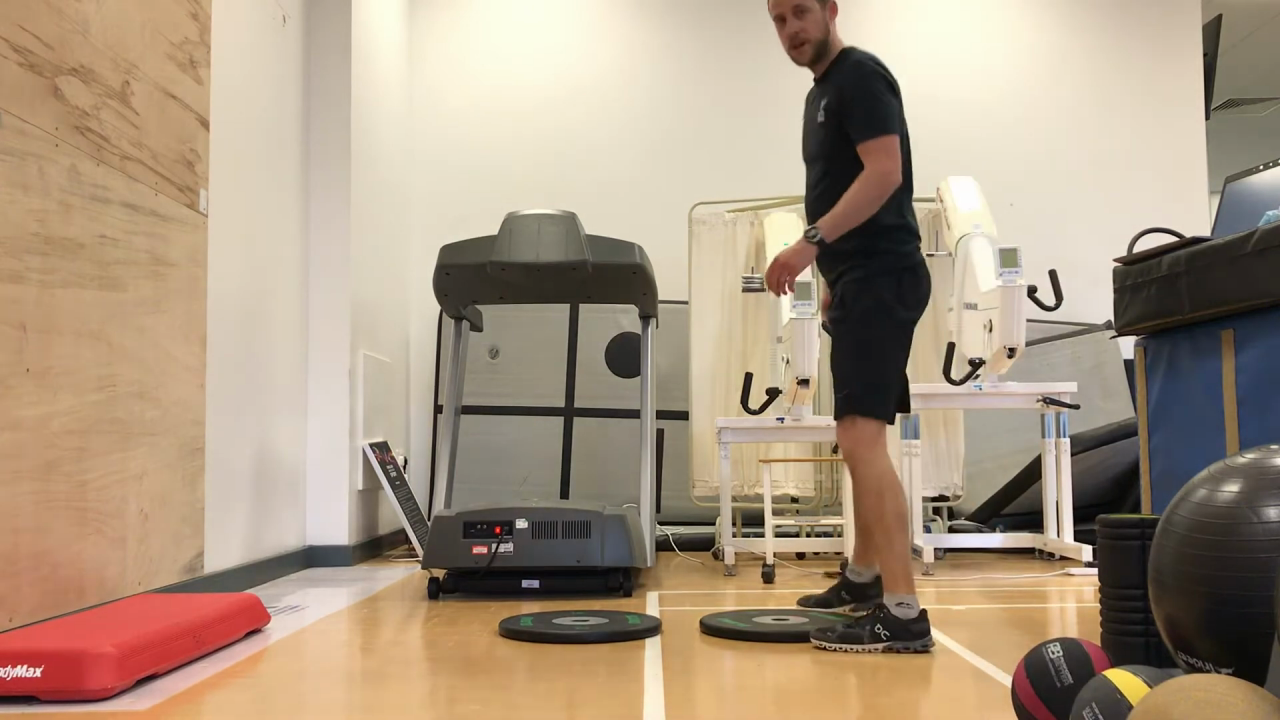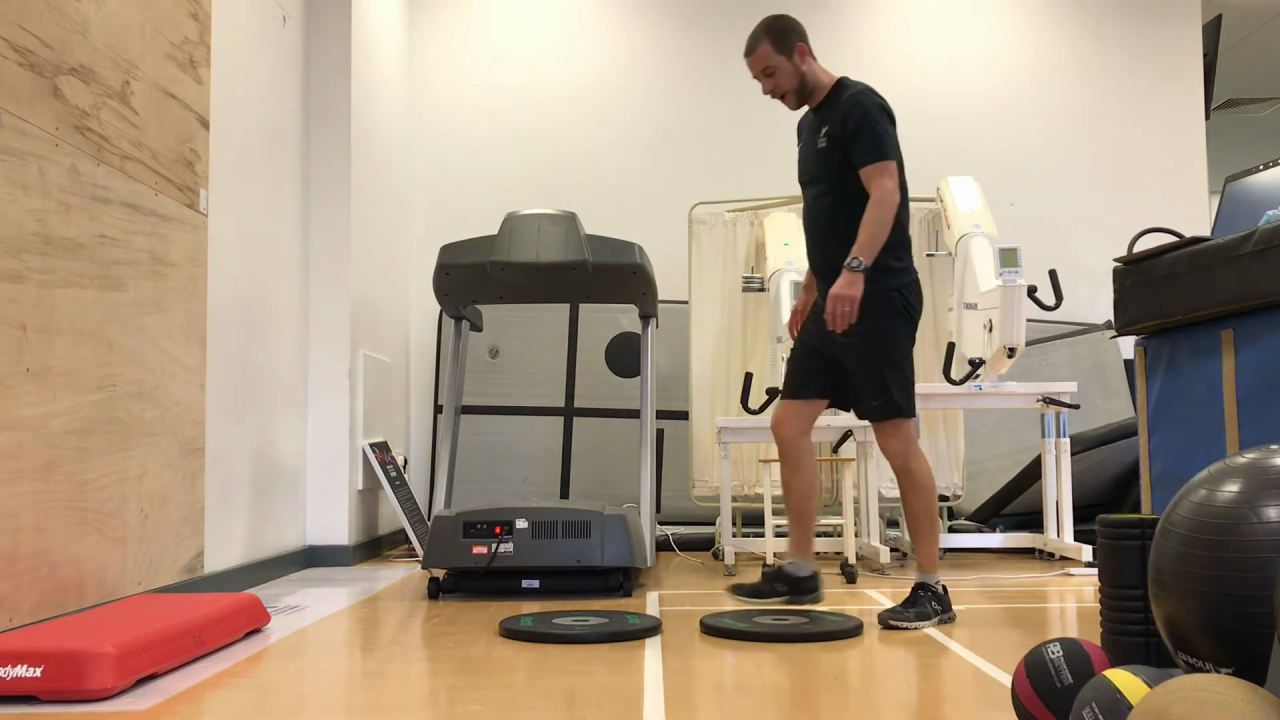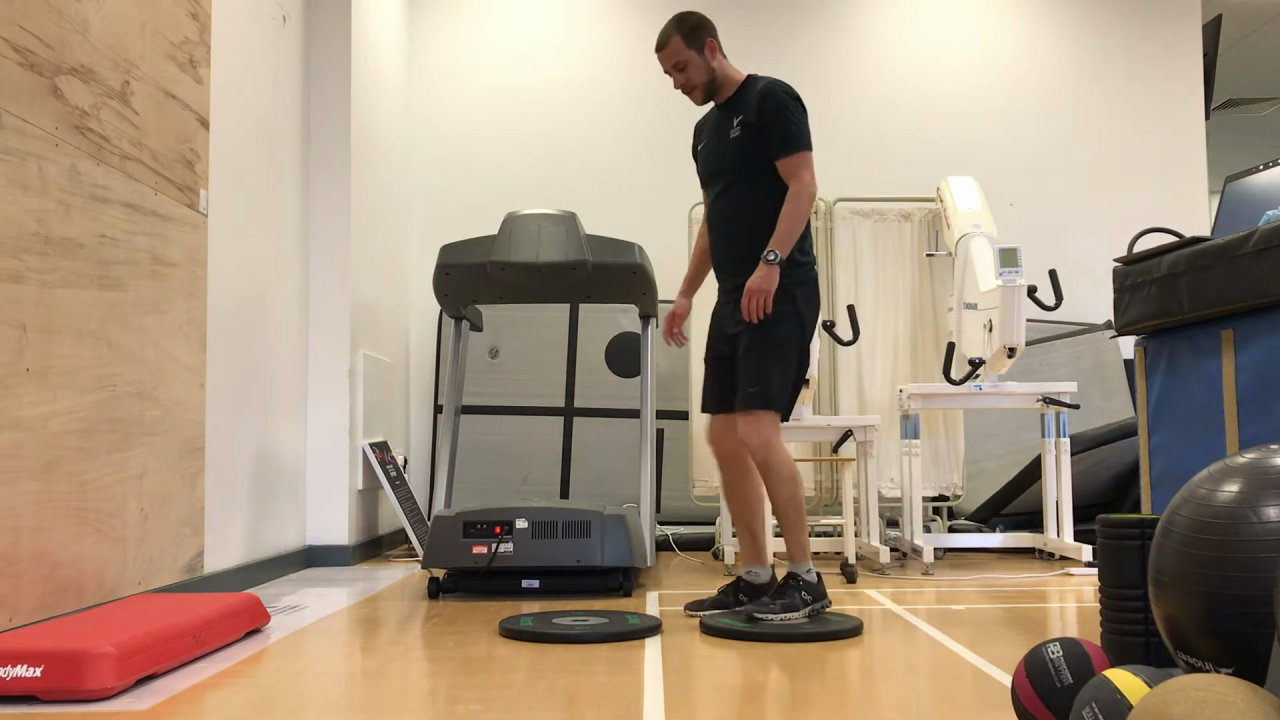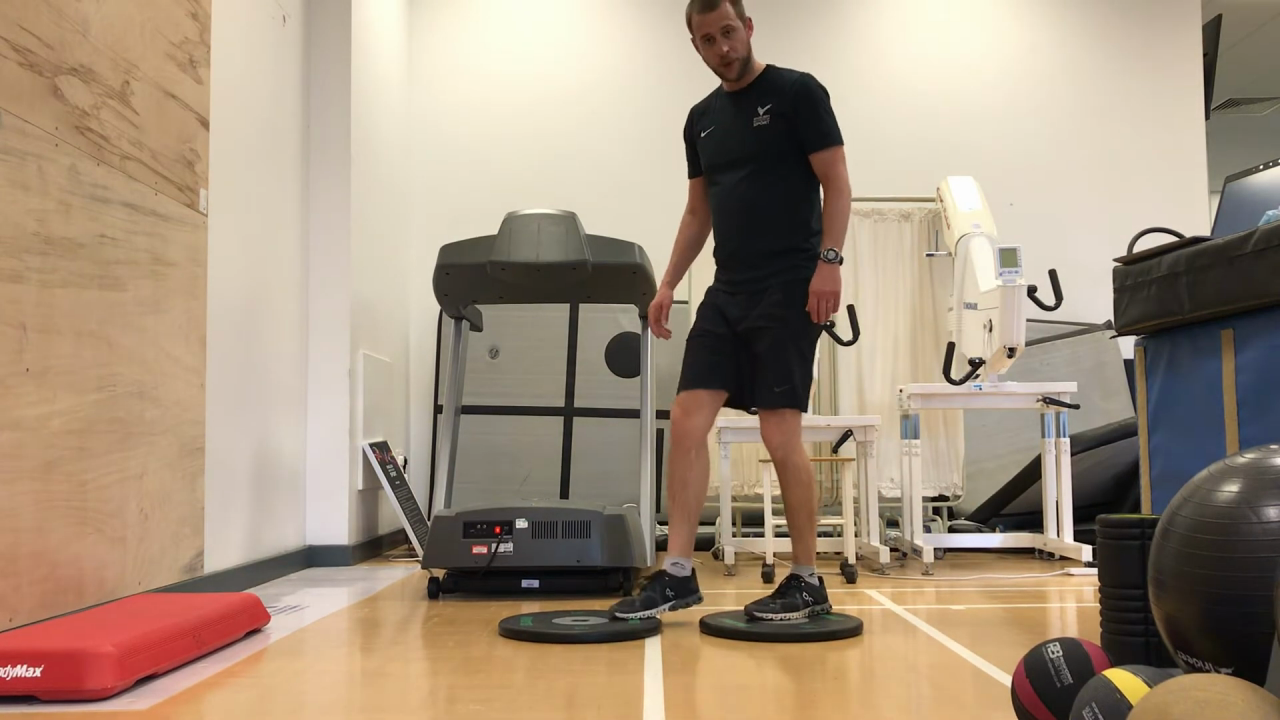
dt=1s
person 1, frame 1
left shoulder: (859, 75)
right shoulder: (822, 91)
left elbow: (884, 170)
left wrist: (809, 241)
right wrist: (817, 249)
left hip: (881, 276)
right hip: (855, 282)
left knee: (863, 437)
right knee: (857, 436)
left ankle: (902, 613)
right ankle: (865, 575)
person 1, frame 2
left shoulder: (859, 106)
right shoulder: (810, 123)
left elbow: (886, 194)
left wrist: (854, 272)
right wrist: (807, 290)
left hip: (877, 297)
right hip: (831, 305)
left knee: (896, 443)
right knee: (789, 426)
left ankle: (929, 588)
right ankle: (798, 570)
person 1, frame 3
left shoulder: (770, 99)
right shoulder: (705, 130)
left elbow: (802, 186)
left wrist: (769, 263)
right wrist: (685, 294)
left hip: (779, 292)
right hip: (731, 299)
left knee: (757, 435)
right knee: (724, 439)
left ankle: (805, 580)
right ankle: (755, 577)
person 1, frame 4
left shoulder: (797, 92)
right shoulder: (702, 118)
left elbow: (836, 182)
left wrist: (829, 260)
right wrist: (668, 283)
left hip: (787, 289)
right hip: (727, 291)
left knee: (780, 435)
right knee: (686, 423)
left ankle: (807, 581)
right ankle: (676, 573)
